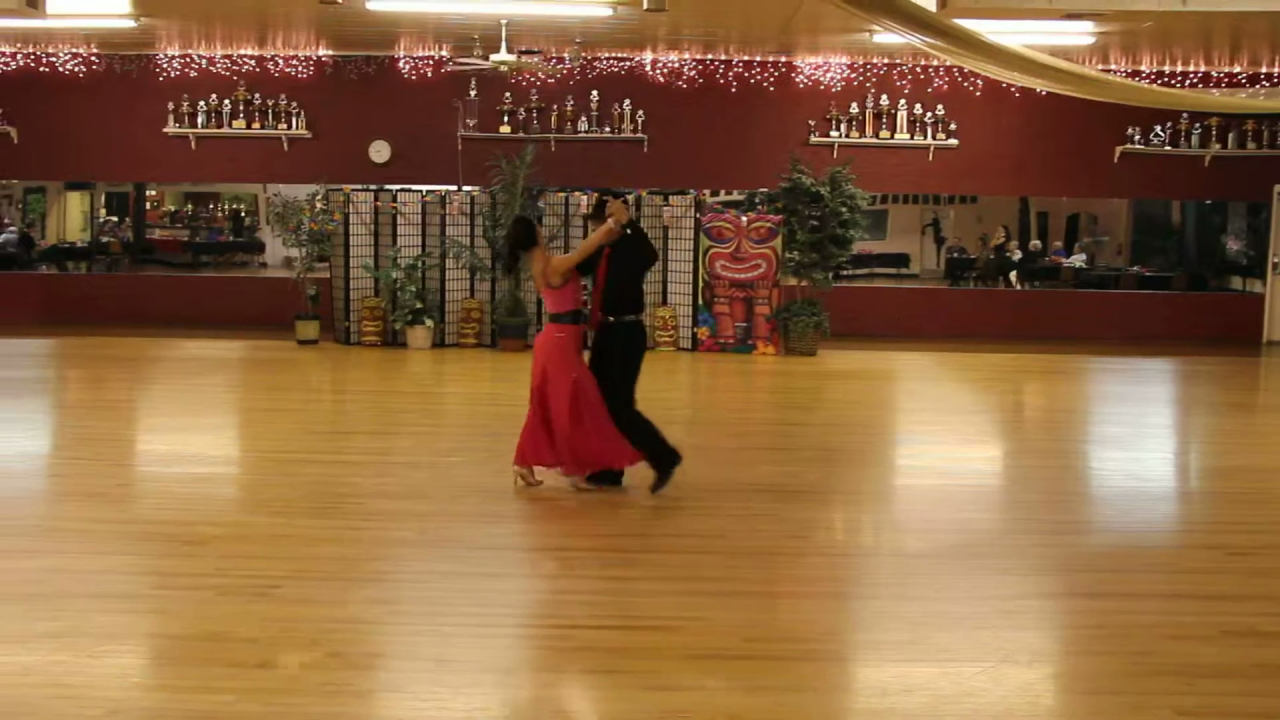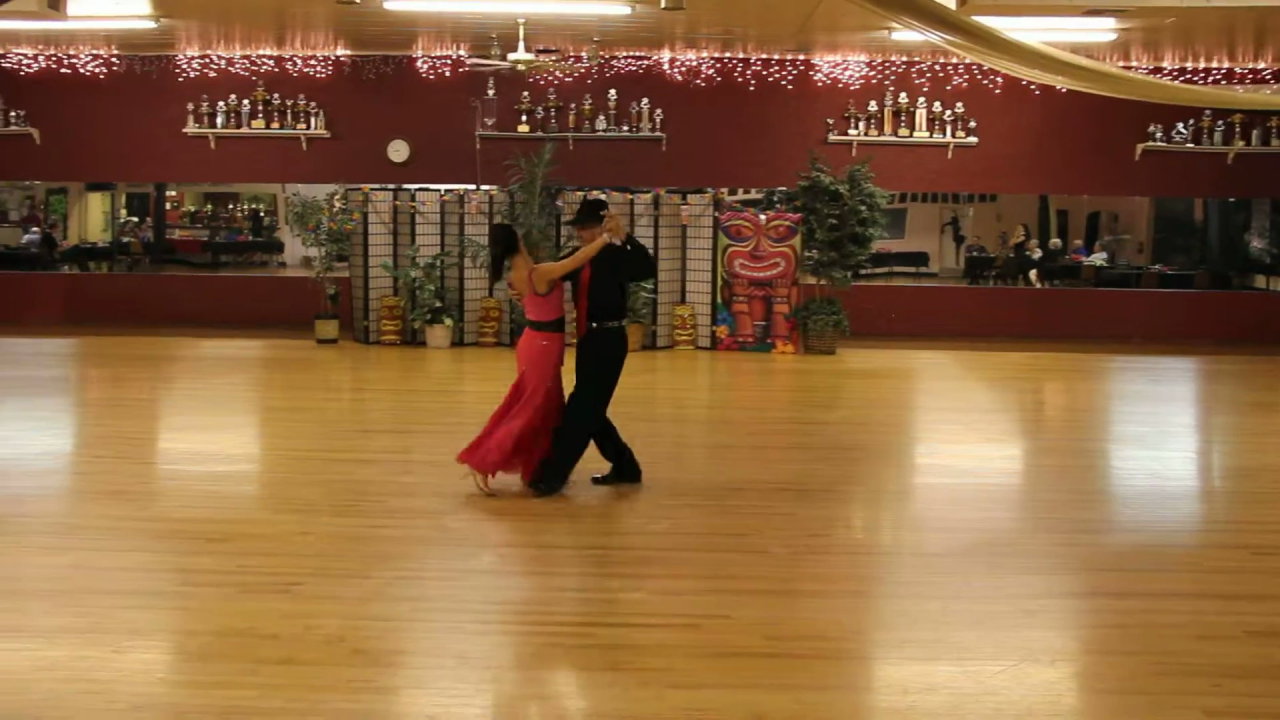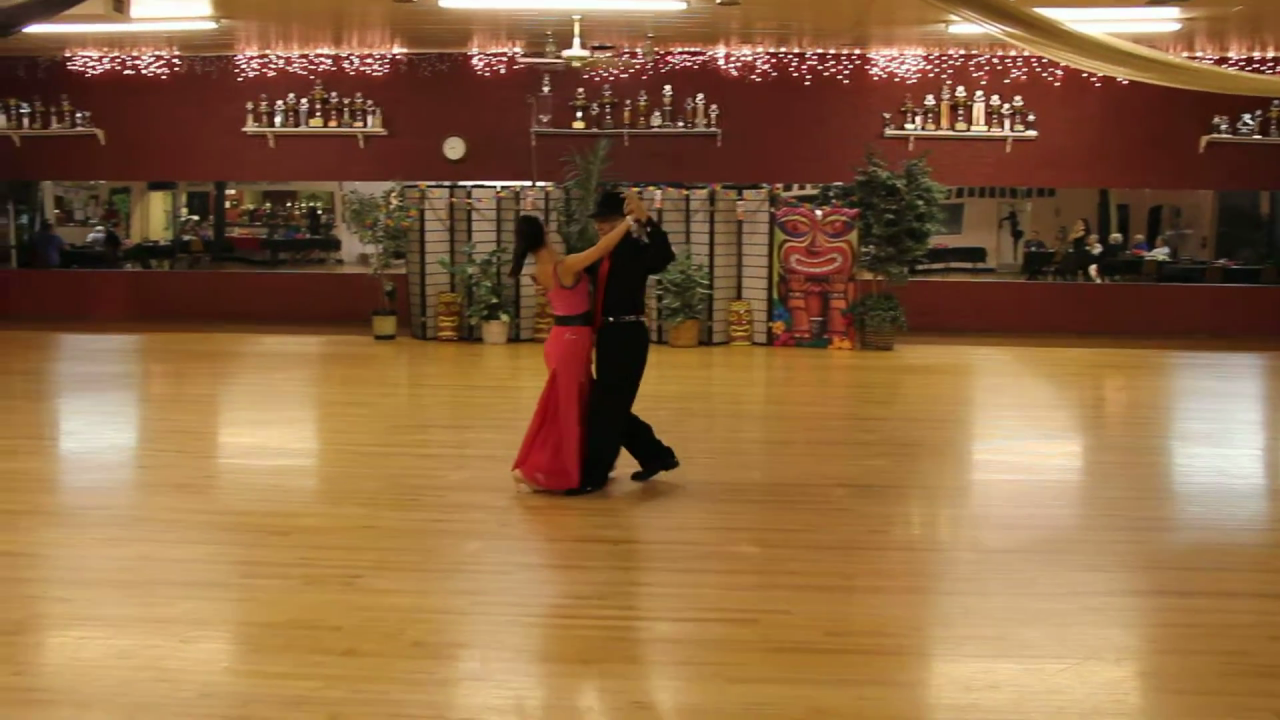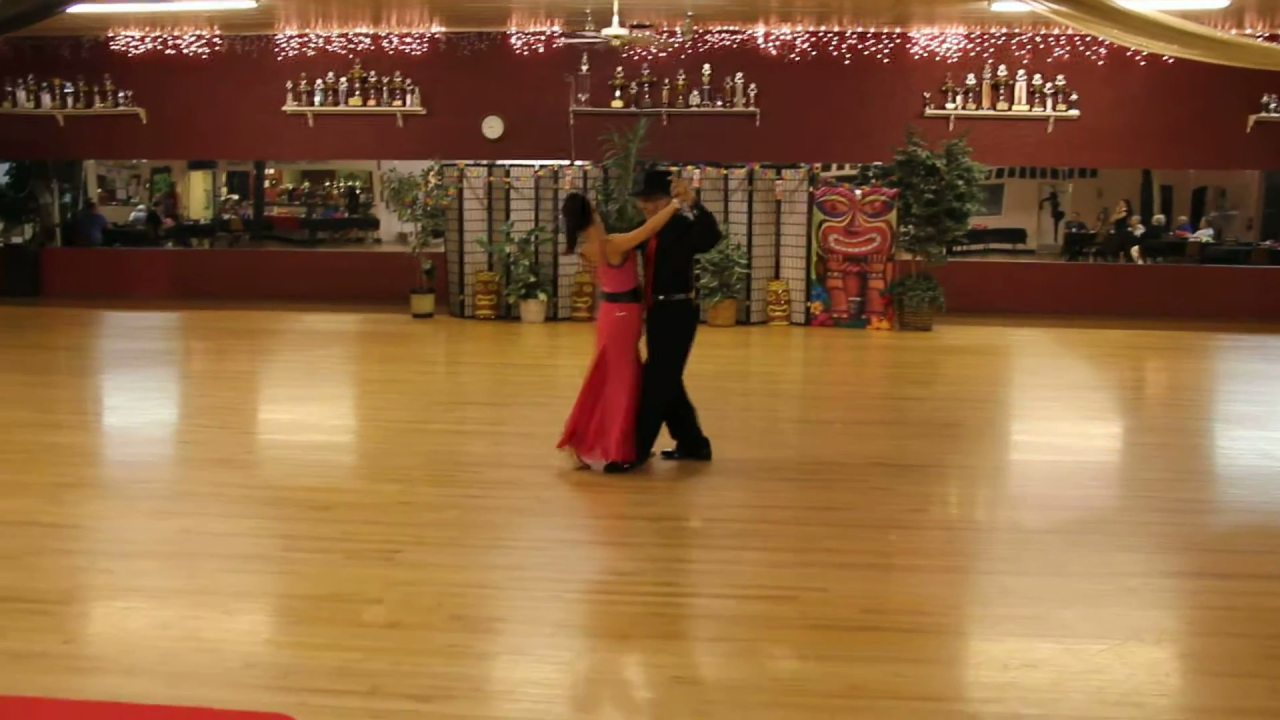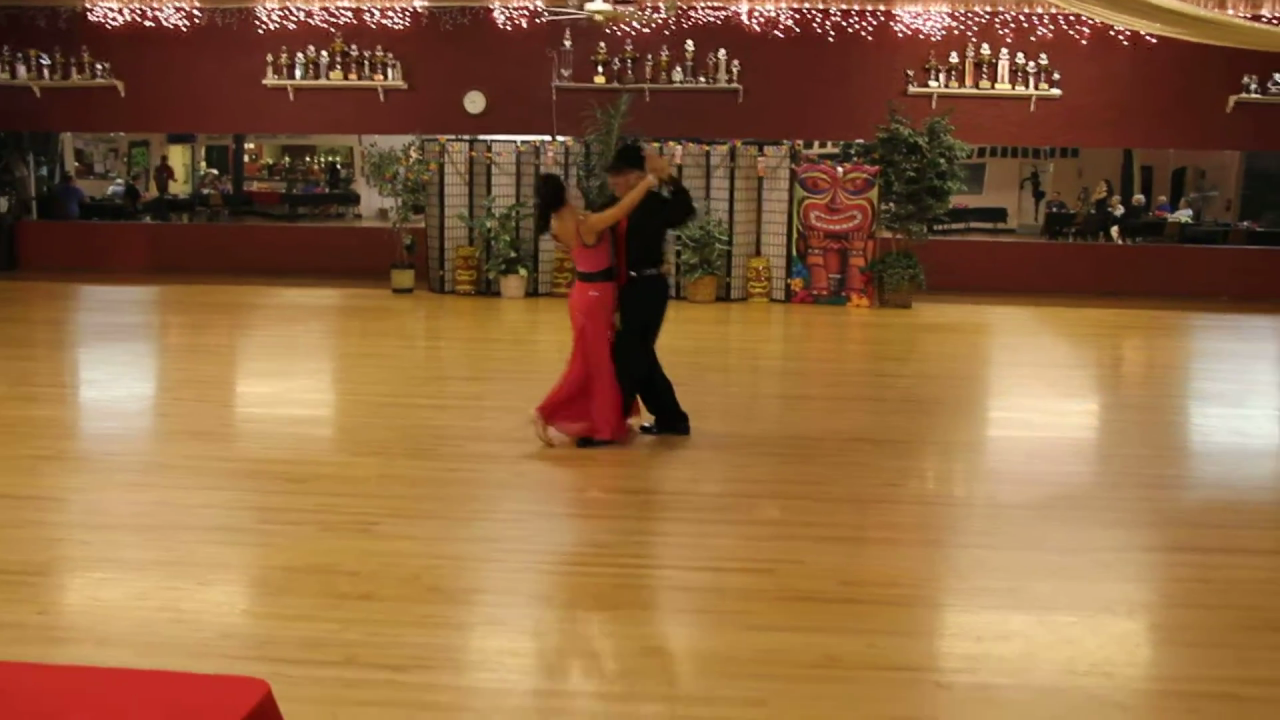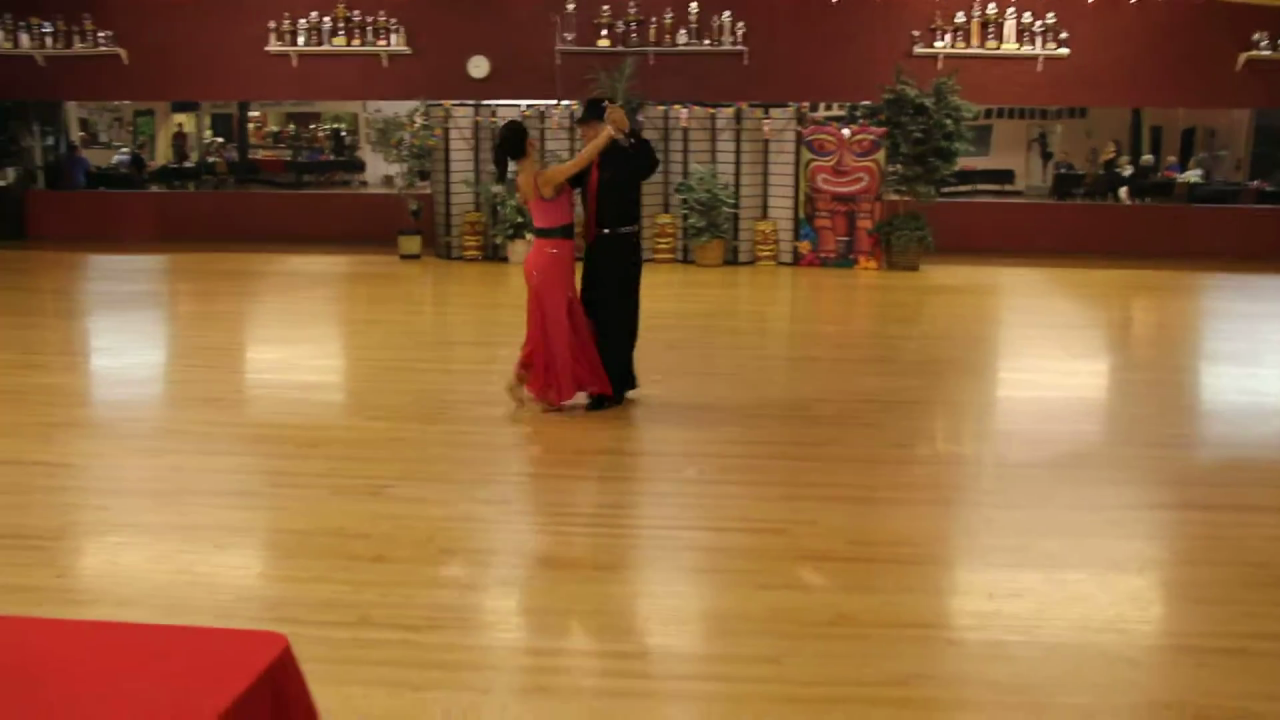
dt=0.4s
person 1, frame 1
left shoulder: (630, 250)
right shoulder: (599, 252)
left elbow: (650, 255)
right elbow: (574, 268)
left wrist: (625, 223)
left hip: (626, 333)
right hip: (604, 332)
left knee: (619, 405)
right knee: (599, 402)
left ankle: (664, 459)
right ankle: (608, 470)
person 1, frame 2
left shoulder: (616, 257)
left elbow: (647, 268)
left wrist: (624, 237)
left hip: (609, 340)
right hip: (589, 339)
left knee: (581, 407)
right knee: (590, 408)
left ankle: (552, 474)
right ankle: (626, 466)
person 1, frame 3
left shoulder: (636, 250)
left elbow: (665, 255)
left wrist: (645, 219)
left hip: (628, 335)
right hip: (608, 334)
left knee: (607, 406)
right knee: (612, 405)
left ankle: (594, 475)
right ankle: (657, 455)
person 1, frame 4
left shoulder: (683, 228)
left elbow: (711, 237)
left wrist: (693, 204)
left hip: (677, 312)
right hip: (658, 312)
left knee: (656, 382)
right knee: (665, 381)
left ankle: (635, 451)
right ankle: (693, 443)
person 1, frame 5
left shoulder: (654, 204)
left elbow: (684, 212)
left wrist: (668, 179)
left hip: (648, 288)
right hip: (629, 287)
left knee: (626, 357)
right knee: (639, 357)
right ankle: (671, 417)
person 1, frame 6
left shoulder: (624, 158)
right shoulder: (589, 161)
left elbow: (649, 163)
left wrist: (627, 130)
left hip: (621, 246)
right hip: (597, 245)
left knee: (617, 318)
right knee: (593, 314)
left ankle: (612, 389)
right ankle: (621, 376)
person 2, frame 1
left shoulder: (539, 266)
right shoulder: (554, 266)
left elbow: (582, 256)
right elbow: (585, 248)
left wrist: (606, 236)
right wrist: (613, 222)
left hip: (554, 337)
right hip: (561, 340)
left knee: (548, 404)
right knee: (575, 403)
left ankle: (525, 464)
right ankle: (575, 469)
person 2, frame 2
left shoulder: (515, 276)
right shoulder: (540, 273)
right elbow: (579, 259)
right wrist: (606, 236)
left hip: (534, 342)
right hip: (544, 346)
left knee: (546, 409)
right knee: (526, 411)
left ankle: (534, 467)
right ankle: (480, 463)
person 2, frame 3
left shoulder: (539, 271)
right shoulder: (565, 266)
right elbow: (603, 247)
right wrist: (628, 221)
left hip: (563, 338)
right hip: (572, 341)
left knee: (580, 404)
right knee: (564, 408)
left ankle: (580, 466)
right ankle: (532, 470)
person 2, frame 4
left shoulder: (587, 248)
right shoulder: (613, 244)
right elbow: (650, 228)
right wrist: (676, 202)
left hip: (611, 314)
right hip: (622, 316)
left knee: (611, 381)
right knee: (618, 383)
right ankle: (607, 448)
person 2, frame 5
left shoulder: (558, 226)
right shoulder: (588, 225)
right elbow: (624, 206)
right wrist: (652, 177)
left hip: (584, 293)
right hip: (597, 295)
left knee: (594, 361)
right knee: (597, 363)
person 2, frame 6
left shoulder: (523, 179)
right shoulder: (545, 178)
right elbow: (582, 159)
right wrist: (610, 131)
left hip: (541, 254)
right hip: (554, 257)
left knee: (550, 324)
right knee: (559, 325)
left ankle: (524, 377)
right ankle: (548, 392)
